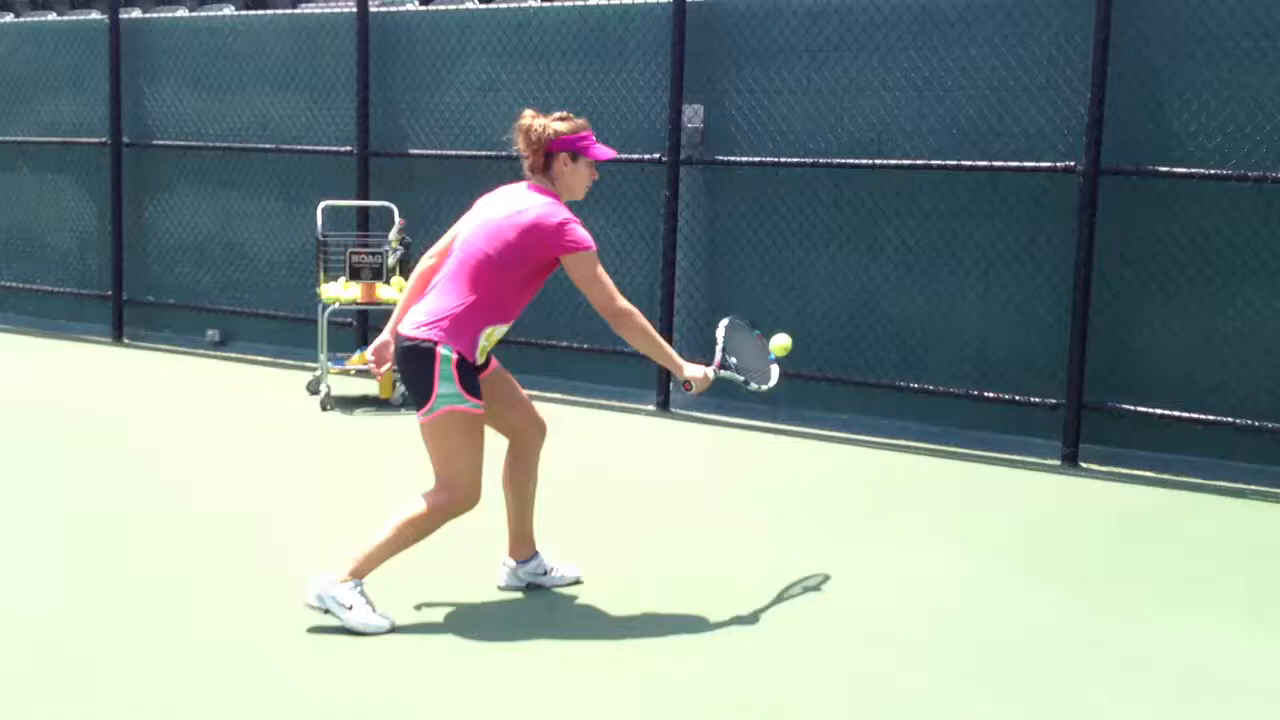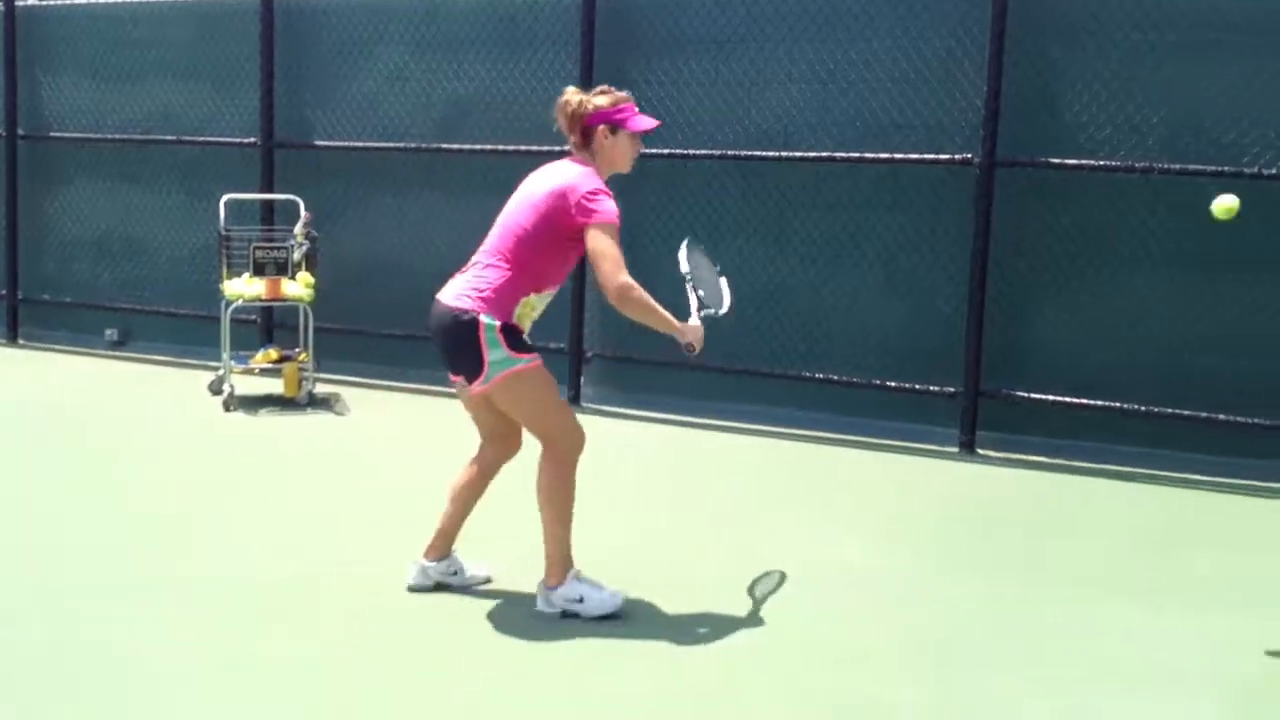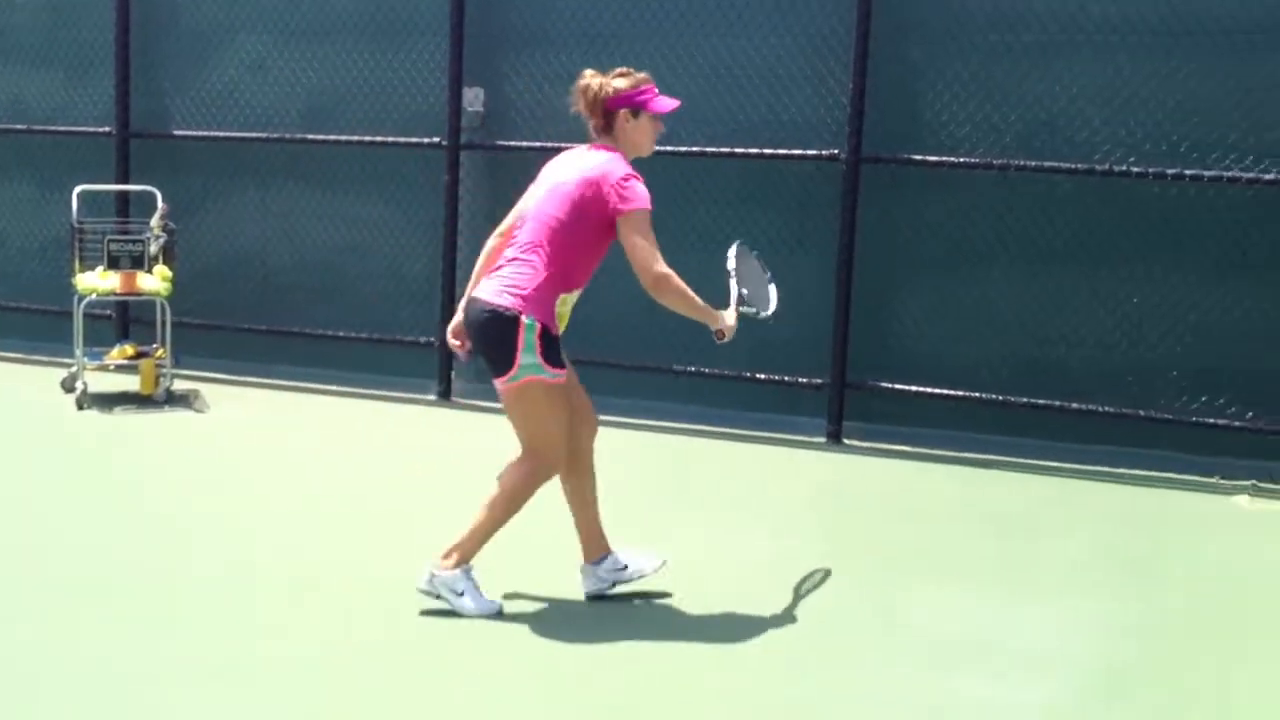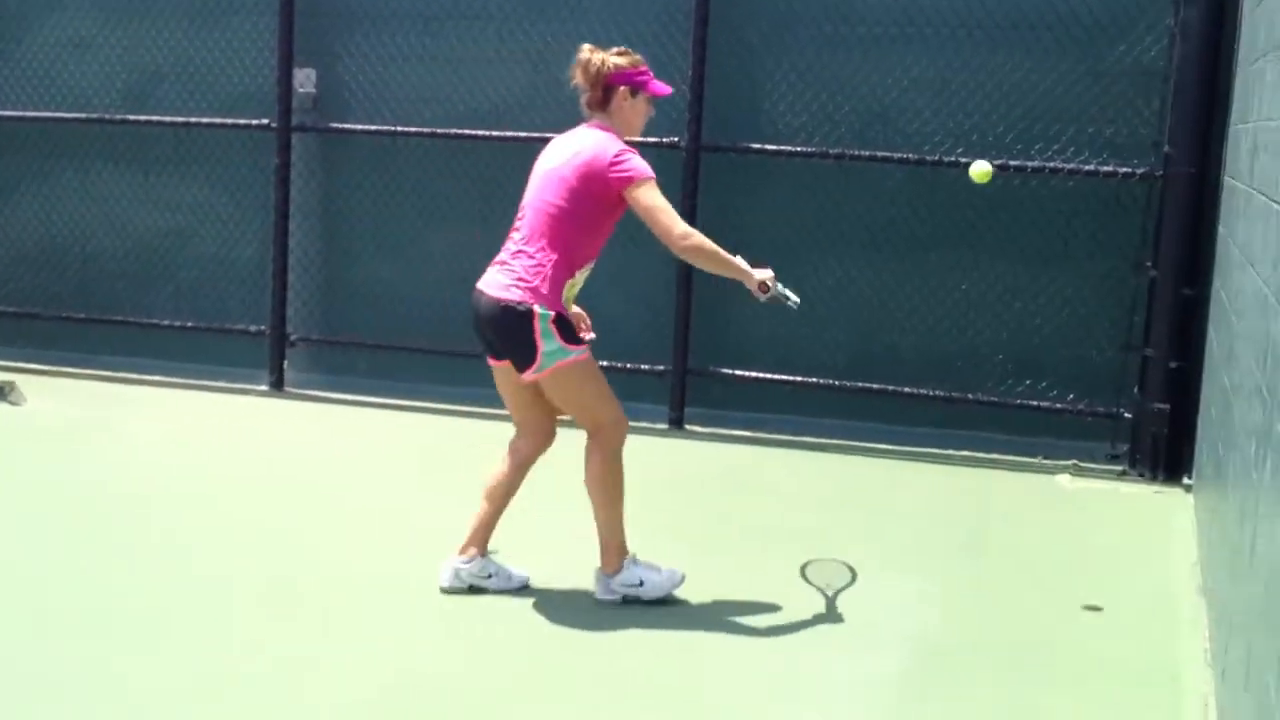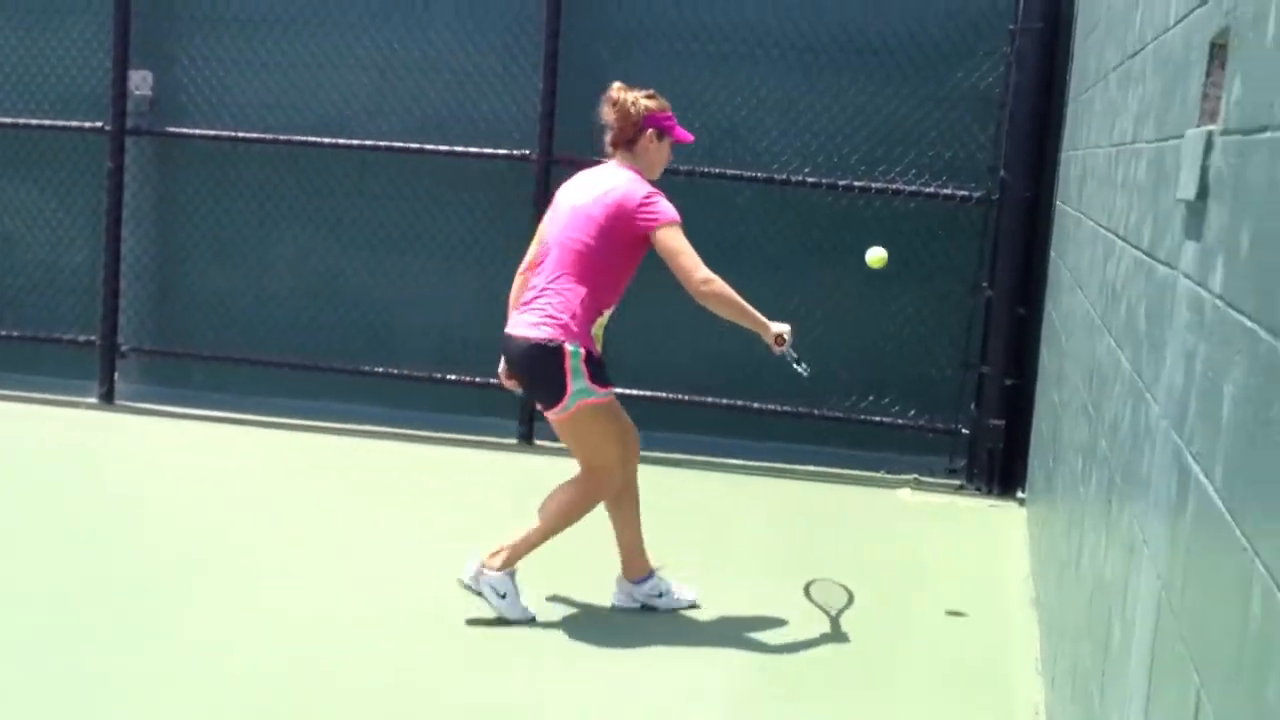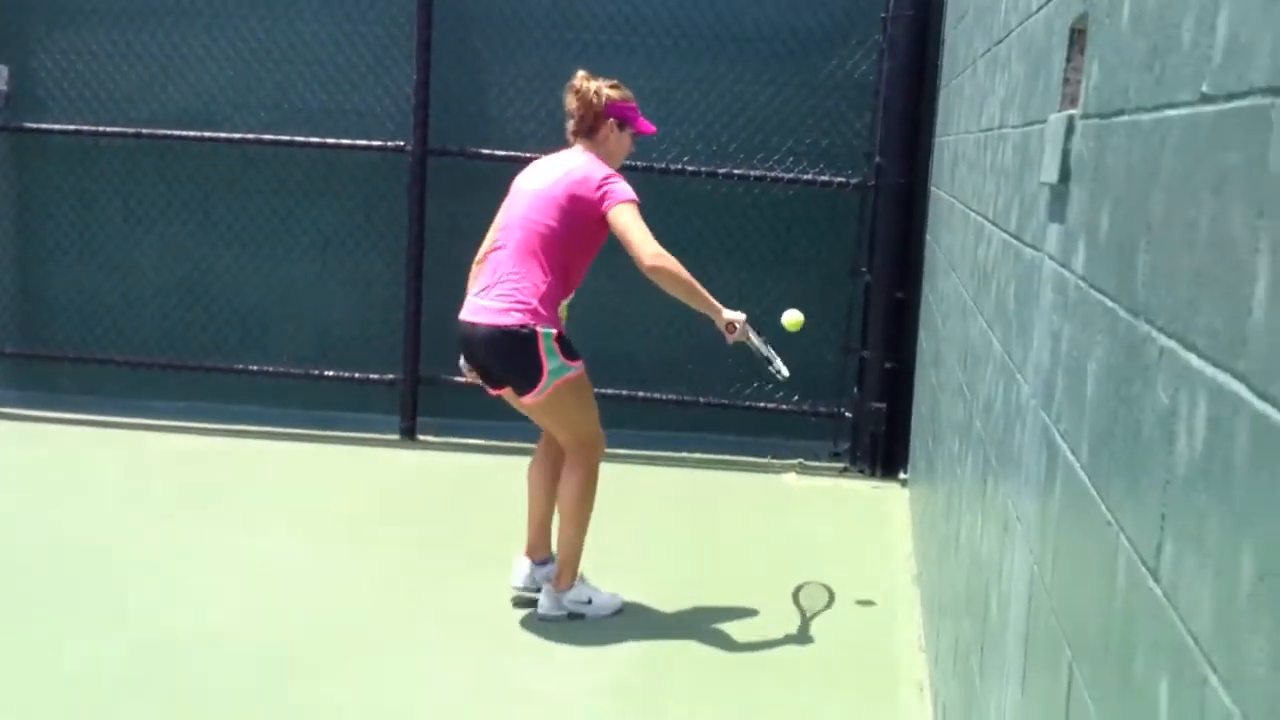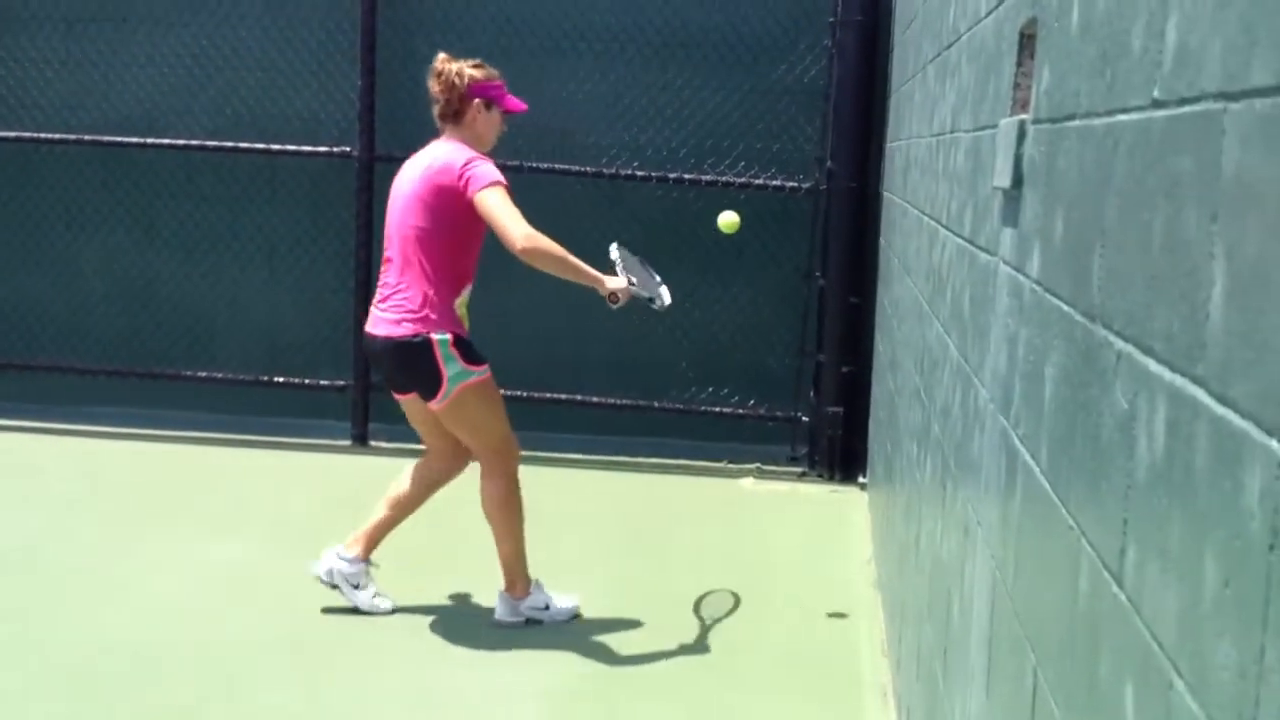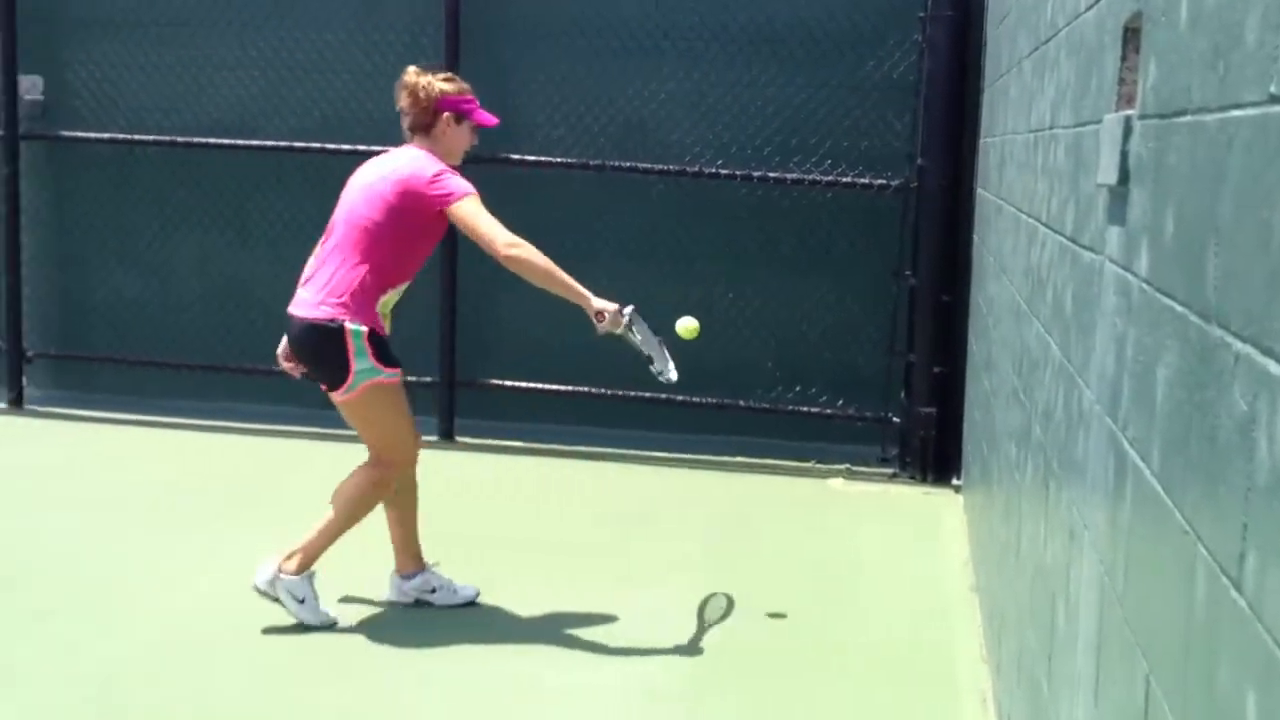
dt=0.5s
person 1, frame 1
left shoulder: (501, 198)
right shoulder: (558, 223)
left elbow: (428, 264)
right elbow: (620, 313)
left wrist: (392, 333)
right wrist: (682, 367)
left hip: (436, 344)
right hip: (440, 353)
left knee: (528, 431)
right knee: (459, 493)
left ankle: (523, 560)
right ankle: (343, 582)
person 1, frame 2
left shoulder: (555, 174)
right shoulder: (592, 193)
right elbow: (619, 289)
right wrist: (680, 329)
left hip: (458, 314)
right hip: (479, 325)
left knee: (502, 442)
right knee: (565, 440)
left ankle: (436, 560)
right ankle: (558, 581)
person 1, frame 3
left shoulder: (567, 162)
right shoulder: (621, 179)
left elbow: (501, 237)
right elbow: (656, 280)
left wrist: (465, 309)
right wrist: (715, 317)
left hip: (492, 312)
right hip: (519, 323)
left knee: (581, 428)
right knee: (543, 454)
left ankle: (600, 560)
right ankle: (452, 568)
person 1, frame 4
left shoulder: (565, 144)
right shoulder: (617, 157)
right elbow: (680, 240)
left wrist: (562, 302)
right wrist: (746, 273)
left hip: (496, 302)
right hip: (527, 315)
left knee: (535, 433)
right knee: (608, 428)
left ankle: (470, 557)
right ankle: (616, 567)
person 1, frame 5
left shoulder: (577, 183)
right shoulder: (643, 199)
left elbow: (527, 270)
right elbow: (701, 283)
left wrist: (512, 347)
right wrist: (763, 326)
left hip: (526, 341)
right hip: (560, 351)
left knee: (618, 453)
right knee: (602, 474)
left ankle: (638, 580)
right ankle: (496, 566)
person 1, frame 6
left shoulder: (536, 171)
right shoulder: (602, 181)
left elbow: (484, 255)
right elbow: (654, 262)
right wrist: (719, 313)
left hip: (477, 325)
right hip: (524, 333)
left knee: (559, 435)
right knee: (585, 447)
left ankle: (536, 560)
right ankle: (564, 587)
person 1, frame 7
left shoulder: (419, 164)
right shoulder: (469, 166)
right elbow: (524, 243)
right wrist: (598, 280)
left hip: (387, 336)
right hip: (428, 341)
left knee: (450, 455)
right knee: (501, 457)
left ankle: (348, 557)
right ankle: (520, 595)
person 1, frame 8
left shoulder: (381, 167)
right shoulder: (437, 177)
left elbow: (327, 249)
right elbow: (510, 251)
left wrist: (296, 334)
right wrist: (587, 300)
left hip: (314, 322)
right hip: (344, 331)
left knee: (398, 449)
right knee: (389, 459)
left ankle: (412, 573)
right ankle: (291, 568)
